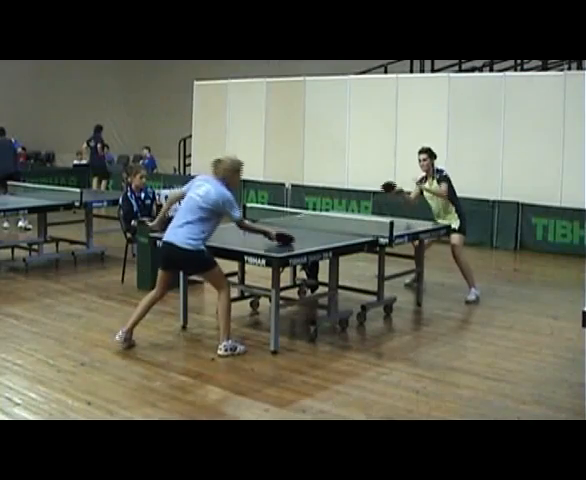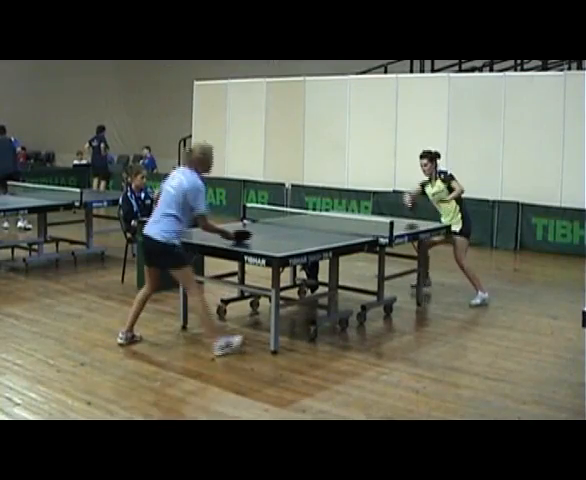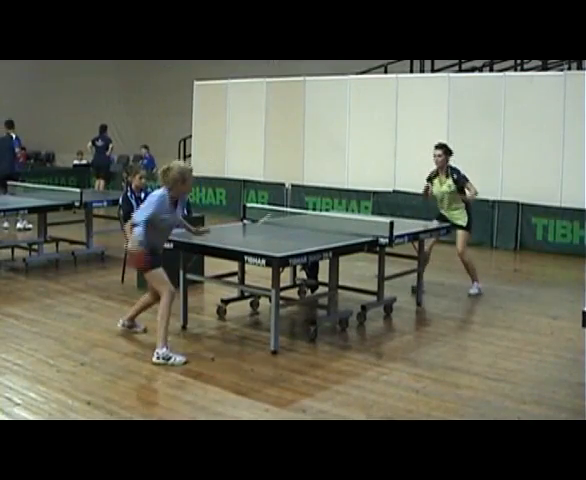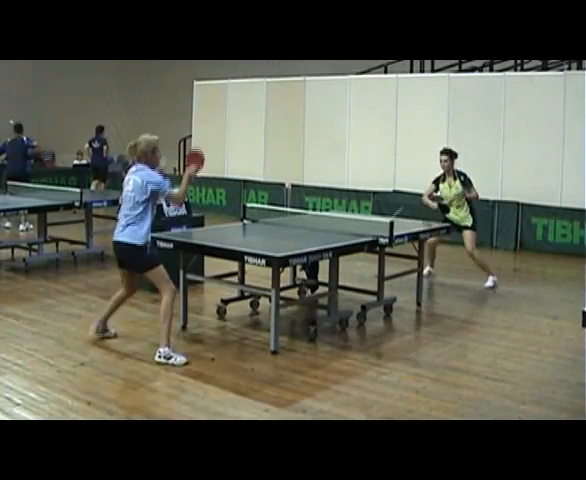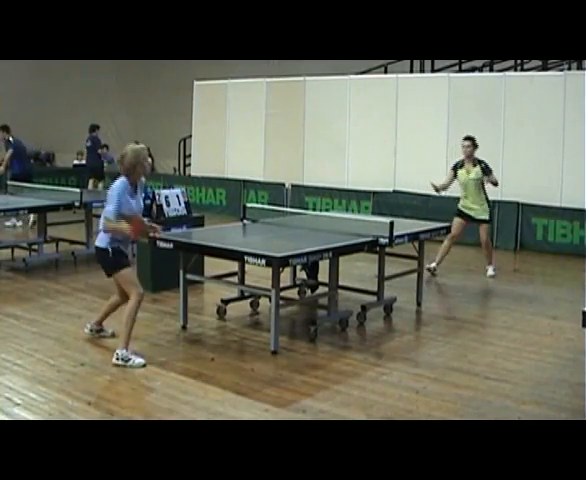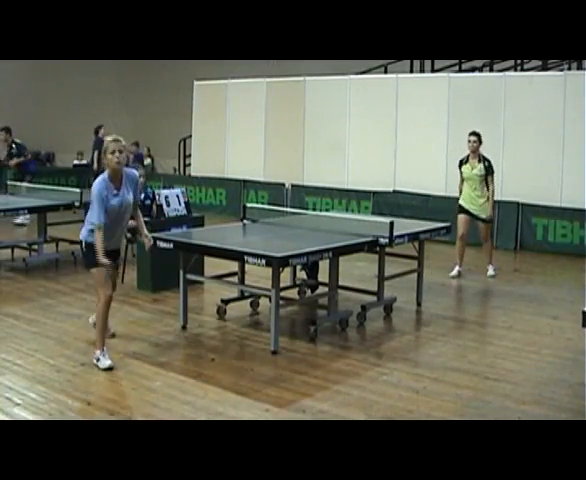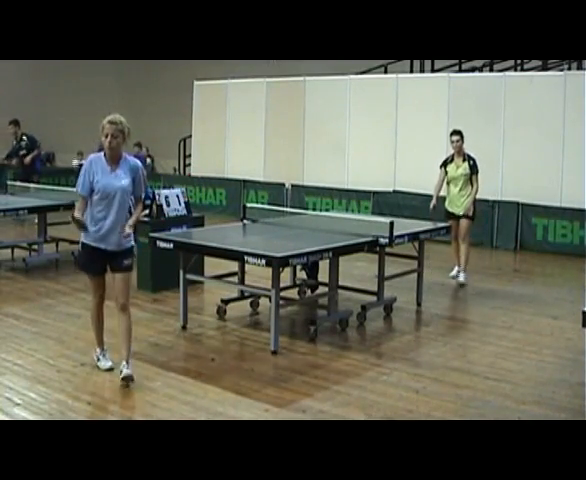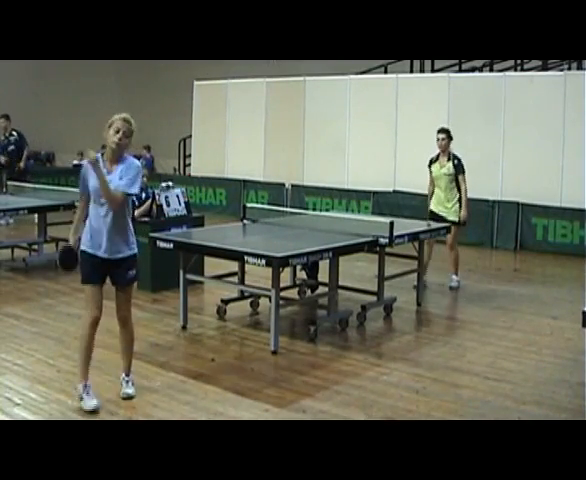
dt=0.5s
person 1, frame 1
left shoulder: (201, 180)
right shoulder: (224, 196)
left elbow: (173, 198)
right elbow: (243, 225)
left wrist: (158, 220)
right wrist: (267, 232)
left hip: (169, 242)
right hip: (191, 249)
left knee: (159, 290)
right knee: (223, 288)
left ankle: (126, 333)
right ankle: (226, 343)
person 1, frame 2
left shoulder: (177, 172)
right shoulder: (196, 184)
left elbow: (157, 198)
right elbow: (204, 224)
right wrist: (224, 232)
left hip: (149, 236)
right hip: (167, 241)
left knee: (150, 287)
right knee: (194, 290)
left ankle: (126, 333)
right ankle: (219, 341)
person 1, frame 3
left shoulder: (180, 197)
right shoulder: (157, 199)
right elbow: (131, 224)
left wrist: (192, 229)
right wrist: (132, 243)
left hip: (154, 249)
right hip: (142, 250)
left knee: (156, 293)
right knee: (168, 292)
left ankle: (127, 321)
right ankle: (162, 350)
person 1, frame 4
left shoulder: (133, 172)
right shoulder: (149, 176)
right elbow: (177, 200)
right wrist: (187, 176)
left hip: (120, 241)
right hip: (135, 243)
left knee: (130, 288)
right knee: (168, 290)
left ankle: (100, 326)
right ankle: (164, 350)
person 1, frame 5
left shoulder: (140, 184)
right shoulder: (118, 189)
right elbow: (107, 226)
left wrist: (148, 226)
right wrist: (122, 228)
left hip: (120, 247)
right hip: (108, 248)
left knee: (124, 294)
right knee: (136, 294)
left ankle: (95, 326)
right ankle: (123, 352)
person 1, frame 6
left shoulder: (132, 177)
right shoulder: (99, 186)
left elbow: (134, 207)
right elbow: (98, 227)
left wrist: (143, 230)
right wrist: (100, 256)
left hip: (114, 243)
right hip: (93, 242)
left knee: (110, 289)
right knee: (106, 294)
left ankle: (97, 319)
right ankle: (100, 351)
person 1, frame 7
left shoulder: (134, 166)
right shoulder: (92, 163)
left elbow: (139, 204)
right elbow: (82, 199)
left wrist: (131, 223)
right wrist: (79, 216)
left hip: (121, 244)
right hip: (93, 242)
left knee: (122, 304)
right knee: (98, 299)
left ankle: (126, 364)
right ankle: (101, 351)
person 1, frame 8
left shoulder: (132, 166)
right shoulder: (91, 163)
left elbow: (116, 202)
left wrist: (98, 172)
right wrist: (74, 232)
left hip: (122, 251)
right hip: (92, 249)
left knee: (124, 317)
right knee: (93, 317)
left ankle: (126, 376)
right ankle: (83, 385)
person 2, frame 1
left shoulder: (441, 174)
right shoulder: (423, 180)
left elbow: (444, 193)
right elbow: (413, 197)
left wrist: (425, 187)
right wrist: (398, 191)
left hip: (455, 219)
right hip: (440, 220)
left knee: (457, 253)
left ankle: (473, 289)
right ankle: (418, 278)
person 2, frame 2
left shoulder: (444, 175)
right shoulder: (427, 184)
left elbow: (460, 189)
right elbow: (411, 194)
left wrist: (447, 199)
right wrist: (408, 199)
left hip: (460, 221)
right hip: (446, 222)
left knee: (460, 260)
right knee: (423, 245)
left ankle: (482, 294)
right ankle: (425, 279)
person 2, frame 3
left shoulder: (456, 174)
right shoulder: (432, 176)
left elbow: (473, 190)
right elbow: (428, 195)
left wrist: (469, 197)
right wrist: (426, 192)
left hip: (461, 216)
right hip: (444, 215)
left knee: (461, 251)
right knee: (427, 245)
left ankle: (476, 284)
person 2, frame 4
left shoulder: (462, 177)
right shoulder: (439, 180)
left elbow: (475, 195)
right elbow: (425, 197)
left wrist: (465, 197)
right wrist: (432, 204)
left hip: (466, 218)
right hip: (449, 217)
left knee: (470, 250)
right knee: (431, 242)
left ankle: (491, 276)
right ankle: (430, 268)
person 2, frame 5
left shoulder: (482, 165)
right shoulder: (457, 166)
left elbow: (495, 183)
right elbow: (447, 183)
left wrist: (491, 180)
right wrist: (439, 187)
left hip: (481, 208)
right hip: (464, 207)
left knee: (485, 241)
right knee: (451, 236)
left ankle: (490, 266)
right ankle: (435, 264)
person 2, frame 6
left shoulder: (486, 162)
right shoulder: (462, 162)
left elbow: (491, 185)
left wrist: (490, 206)
right wrist: (460, 198)
left hip: (482, 205)
right hip: (465, 203)
left knee: (485, 238)
right knee: (461, 235)
left ankle: (490, 266)
right ankle: (458, 267)
person 2, frame 7
left shoulder: (470, 161)
right shoulder: (447, 162)
left elbow: (475, 184)
right elbow: (440, 182)
left wrist: (471, 202)
right wrist: (434, 199)
left hip: (466, 204)
right hip: (451, 204)
left knee: (463, 238)
right knee: (454, 238)
left ankle: (463, 273)
right ankle: (457, 266)
person 2, frame 8
left shoulder: (456, 161)
right shoulder: (432, 161)
left elbow: (463, 186)
left wrist: (464, 208)
right wrist: (428, 205)
left hip: (452, 208)
right hip: (436, 207)
left knee: (451, 244)
right knee: (428, 240)
left ankle: (455, 277)
right ankle: (423, 275)
